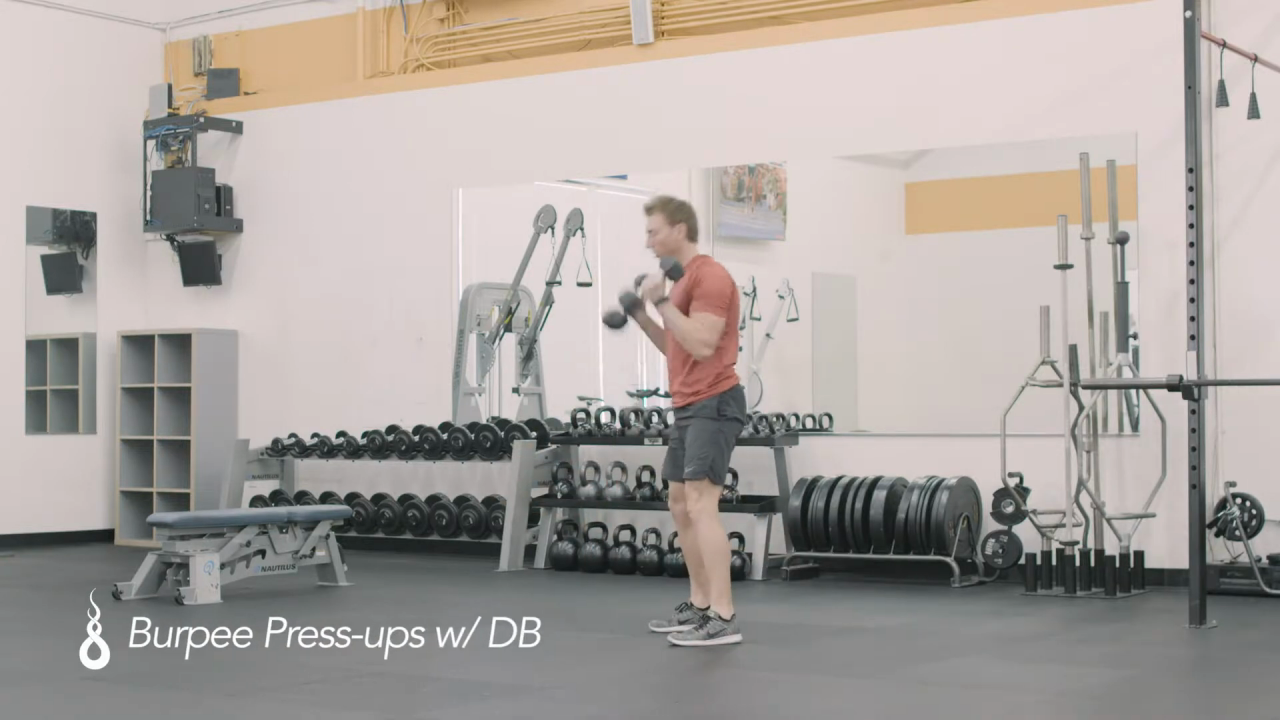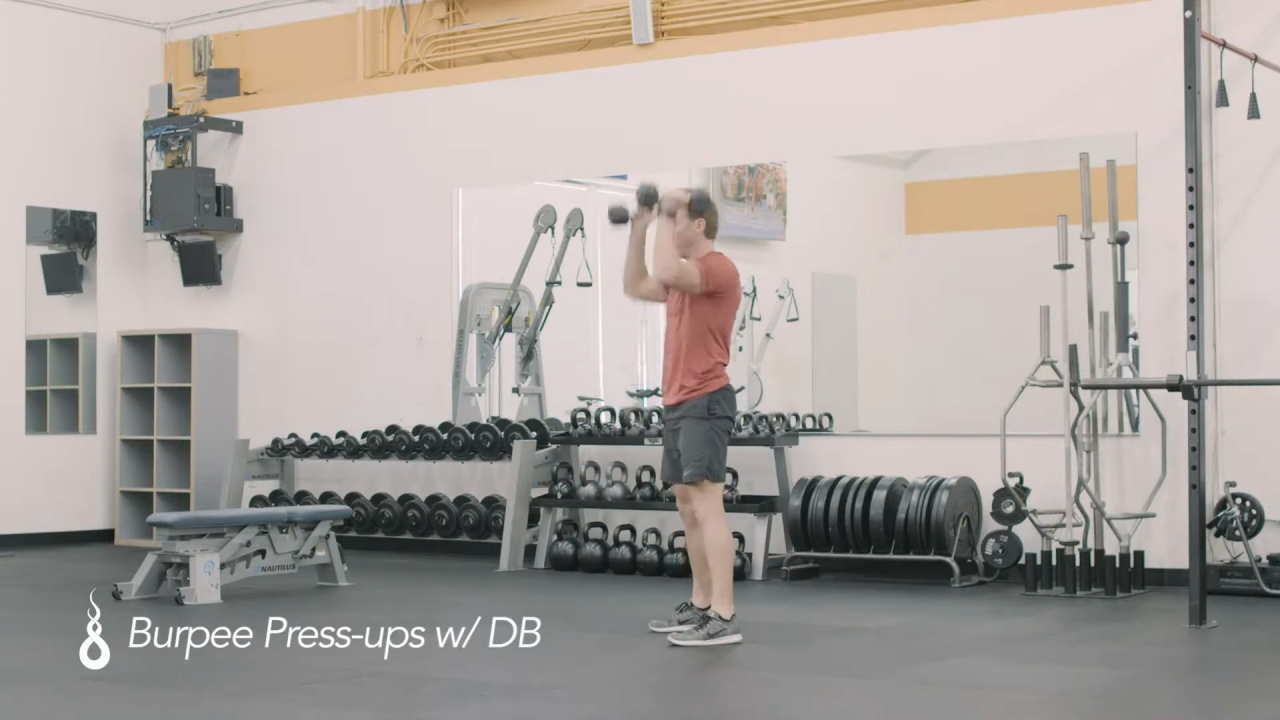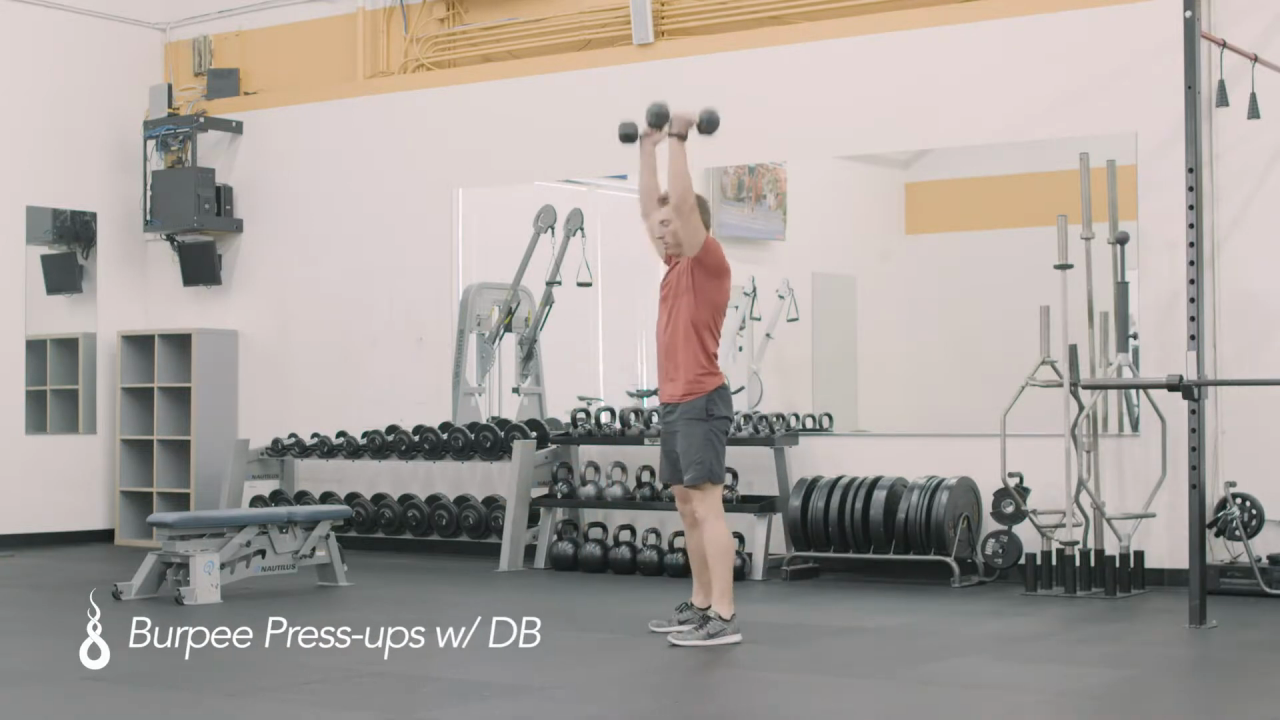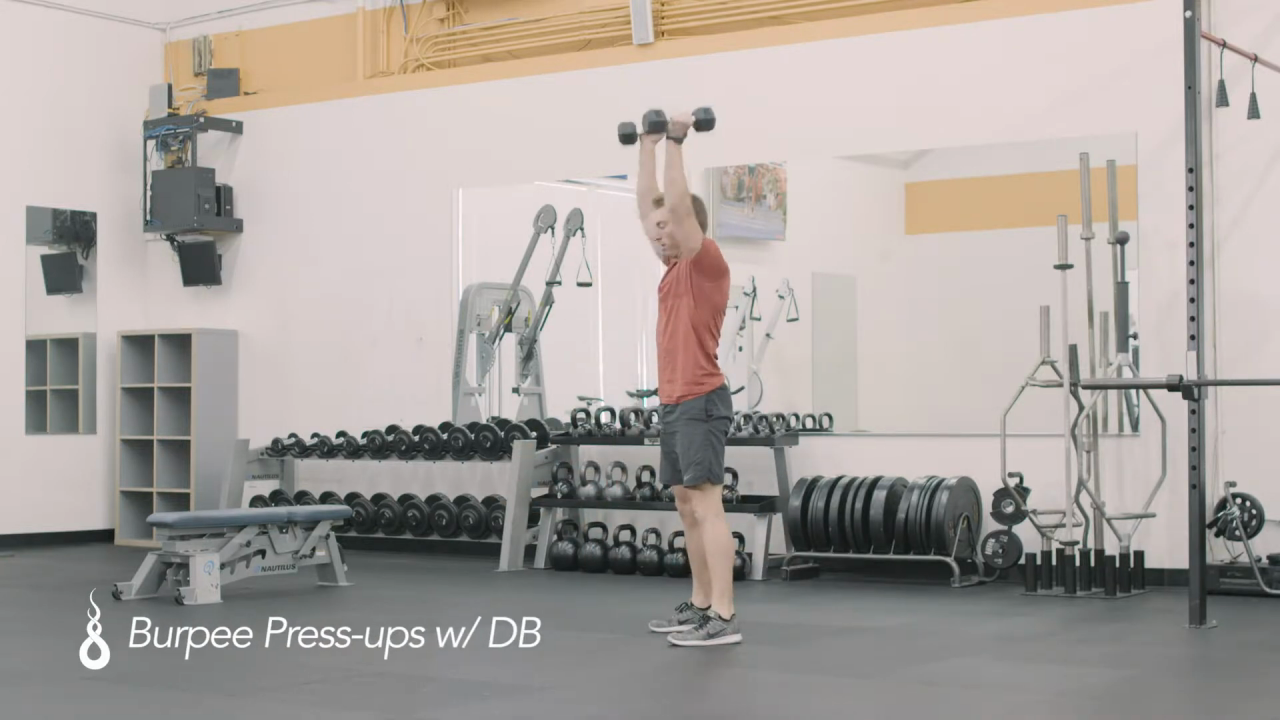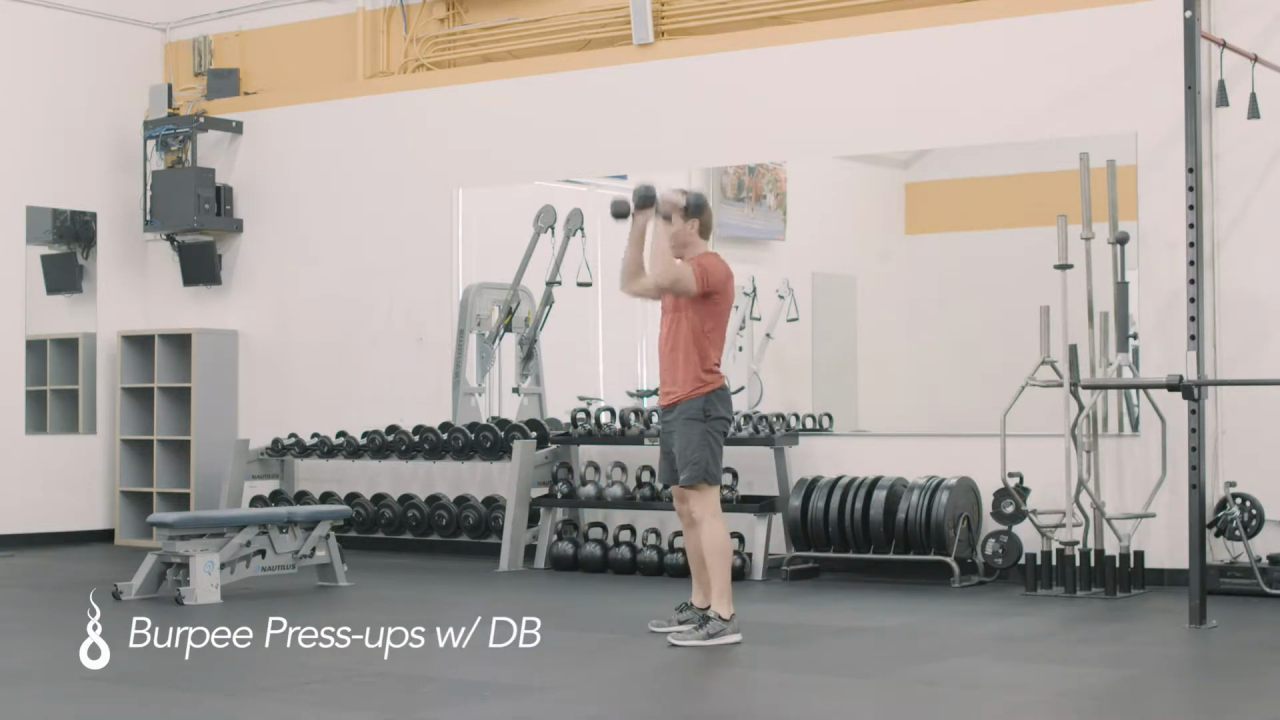
dt=0.2s
person 1, frame 1
left shoulder: (710, 276)
right shoulder: (684, 280)
left elbow: (702, 346)
left wrist: (663, 301)
right wrist: (641, 312)
left hip: (715, 406)
right hip: (689, 409)
left knee: (700, 508)
right knee: (680, 508)
left ankle: (723, 617)
right ankle: (699, 605)
person 1, frame 2
left shoulder: (717, 268)
right shoulder: (688, 273)
left elbow: (666, 271)
right elbow: (635, 287)
left wrist: (667, 213)
right wrist: (640, 226)
left hip: (704, 404)
right hip: (680, 406)
left knee: (706, 509)
right knee: (689, 510)
left ankle: (724, 618)
right ankle: (700, 606)
person 1, frame 3
left shoulder: (707, 262)
right shoulder: (680, 267)
left elbow: (683, 203)
right elbow: (652, 204)
left wrist: (678, 138)
right wrist: (649, 144)
left hip: (701, 404)
right hip: (675, 405)
left knee: (705, 509)
right knee: (689, 510)
left ankle: (724, 618)
right ankle: (701, 605)
person 1, frame 4
left shoulder: (706, 263)
right shoulder: (678, 266)
left elbow: (680, 203)
right elbow: (648, 205)
left wrist: (676, 142)
right wrist: (648, 145)
left hip: (700, 404)
right hip: (675, 405)
left knee: (705, 508)
right knee: (688, 509)
left ankle: (723, 616)
right ankle: (700, 604)
person 1, frame 5
left shoulder: (711, 268)
right shoulder: (684, 278)
left elbow: (658, 275)
right elbow: (630, 284)
left wrist: (666, 215)
right wrist: (640, 219)
left hip: (698, 409)
right hip: (675, 408)
left knee: (704, 508)
right knee: (686, 508)
left ankle: (724, 618)
right ankle: (700, 607)
